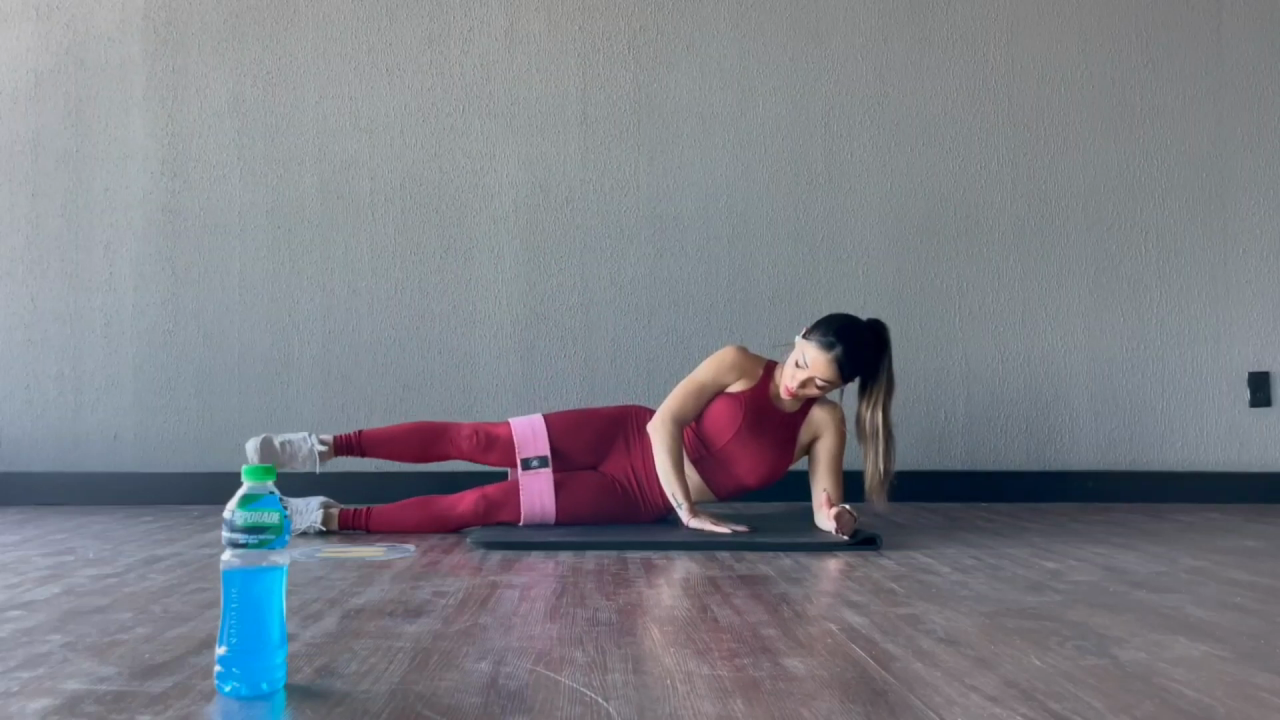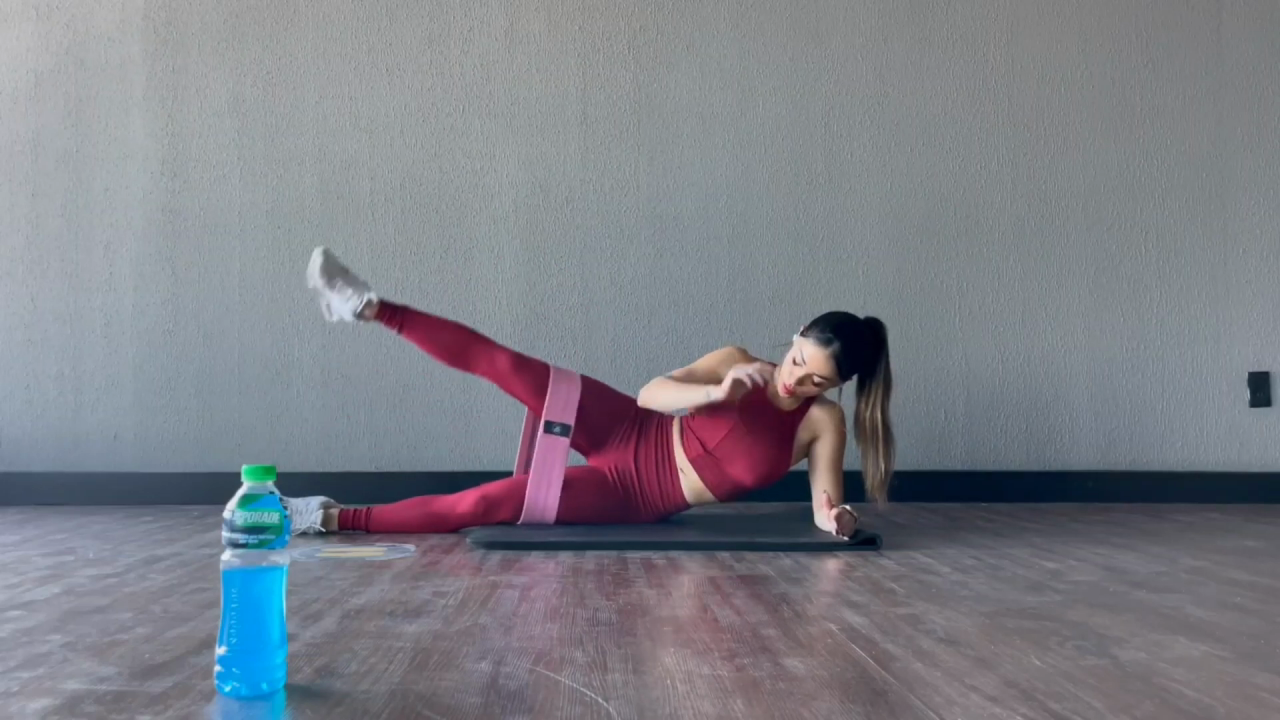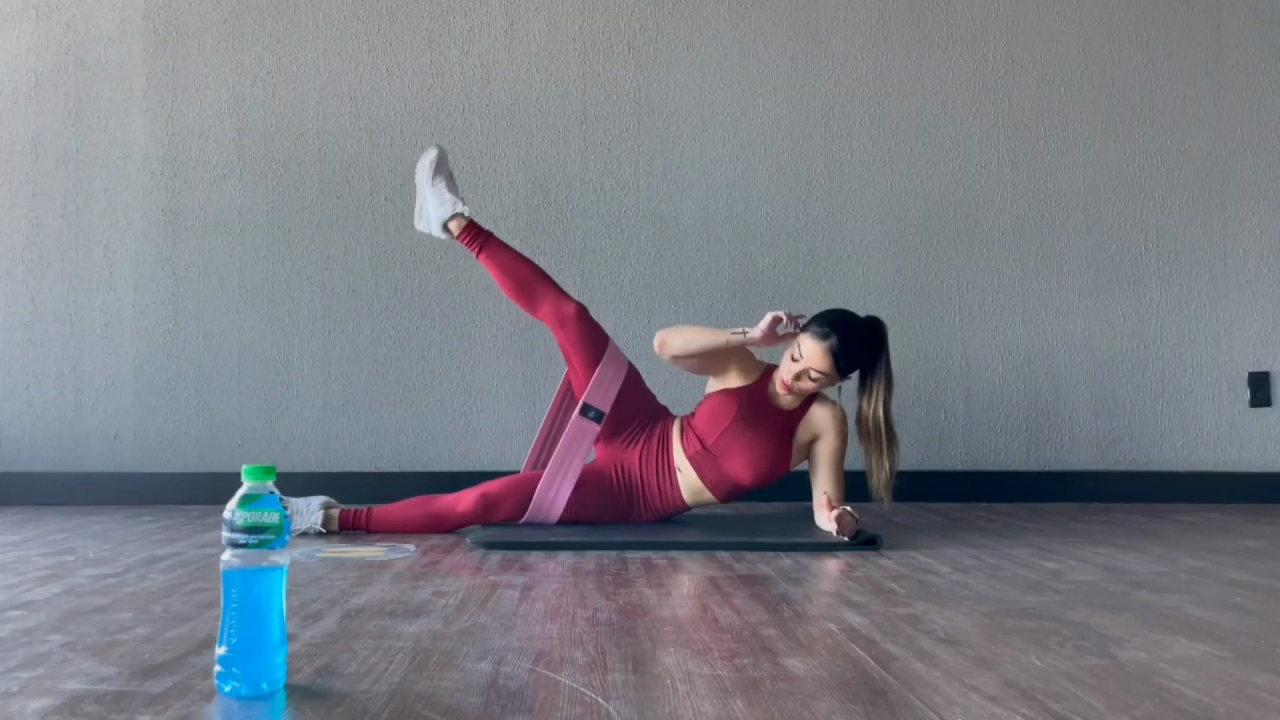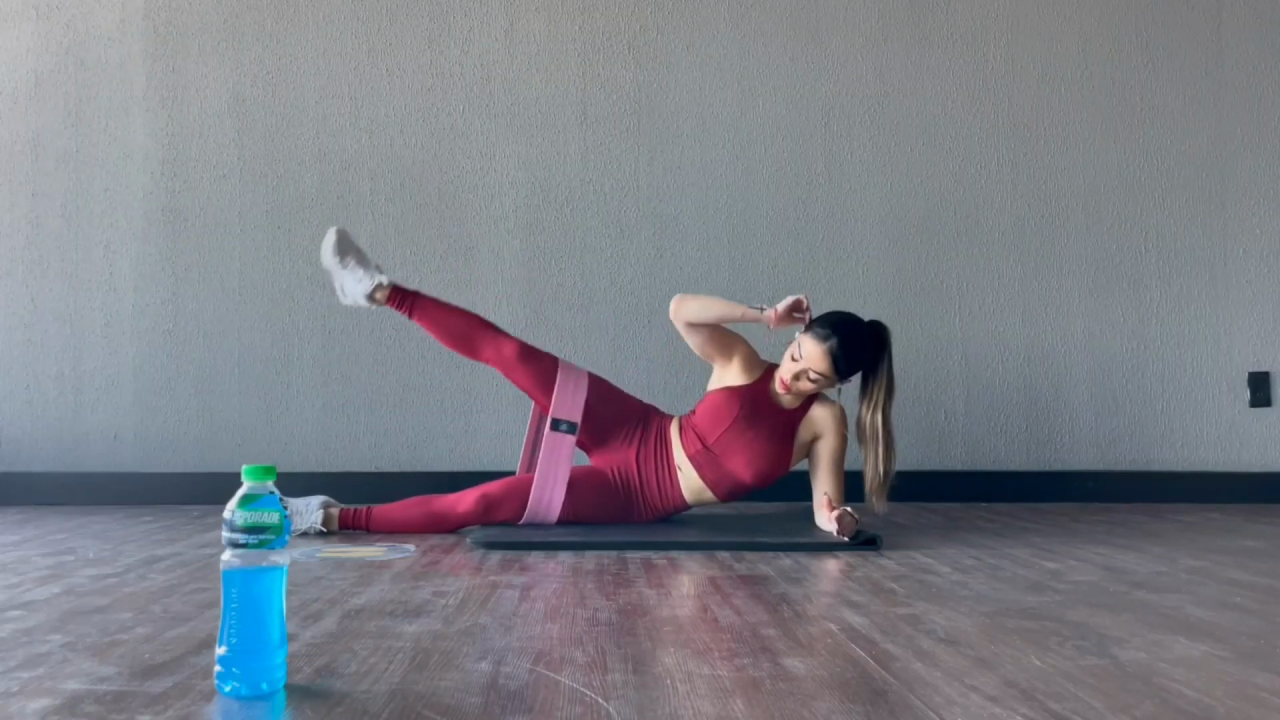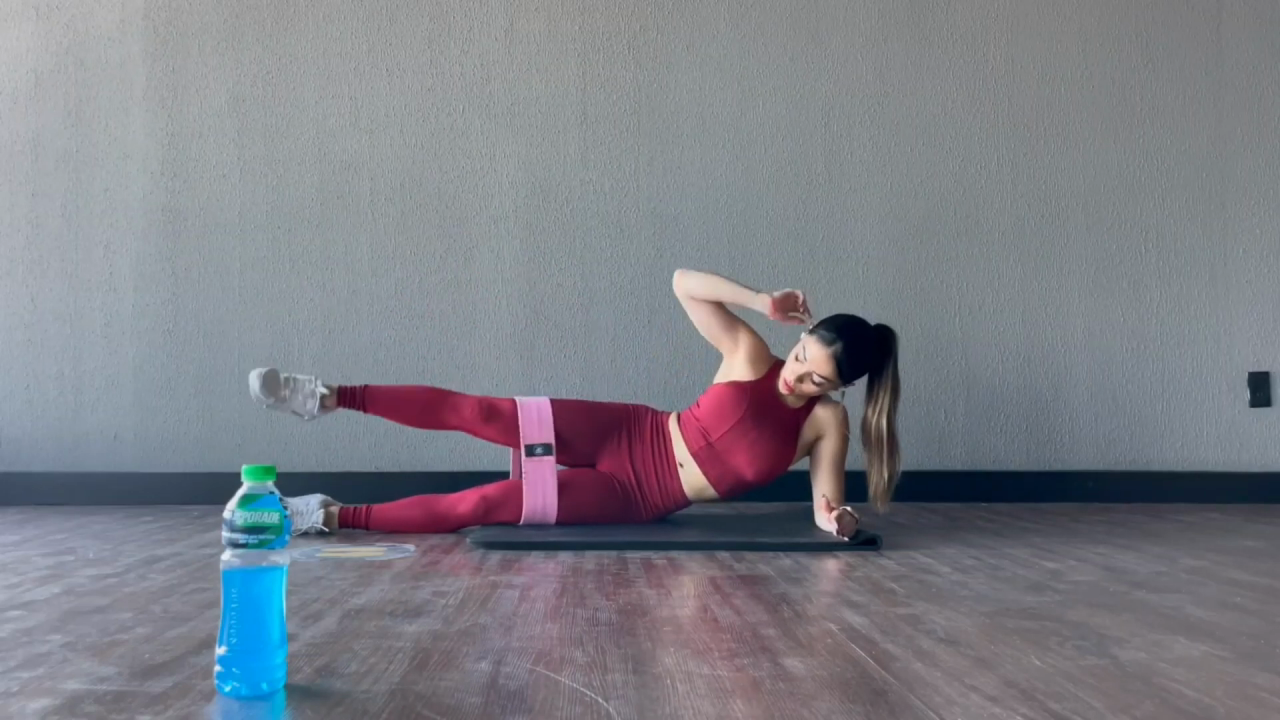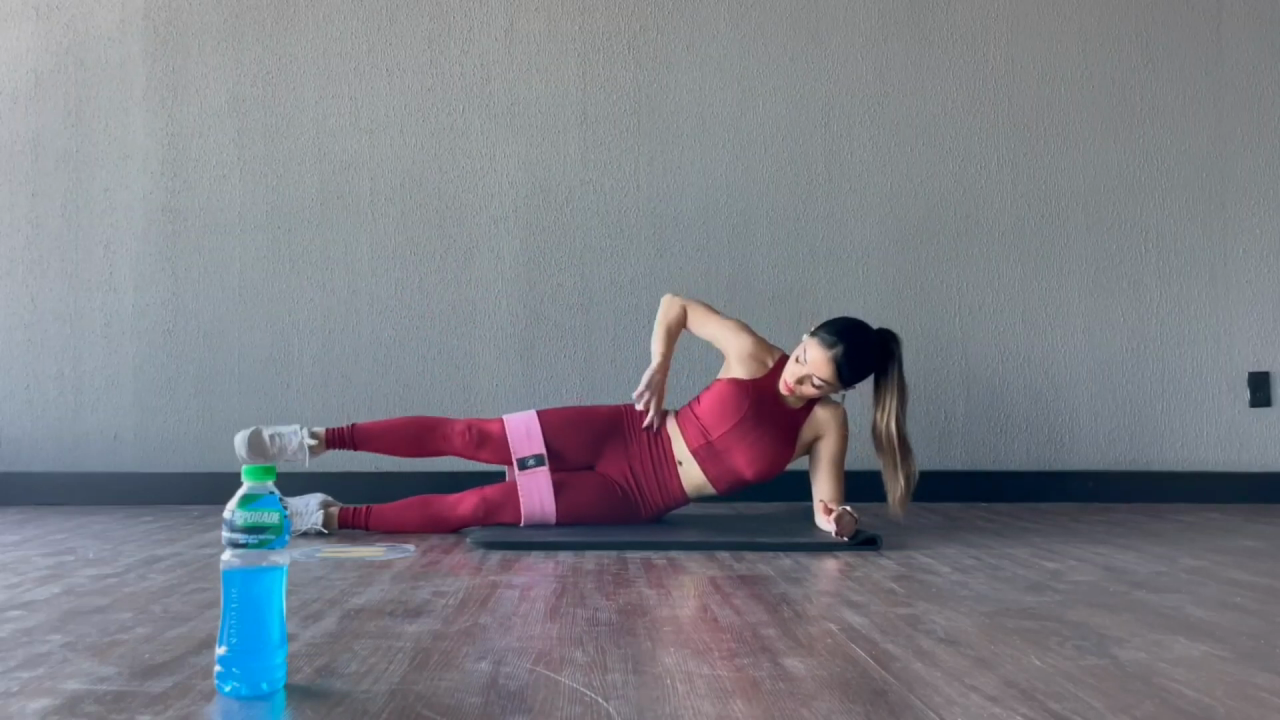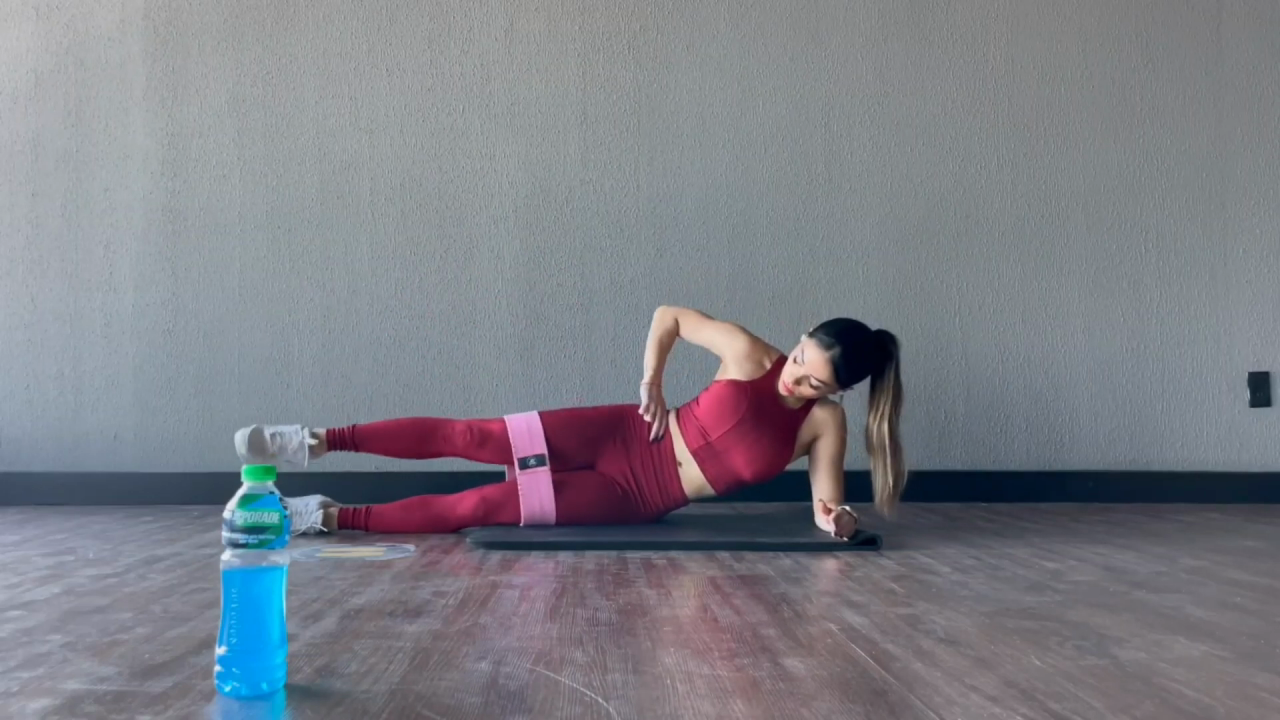
dt=0.3s
person 1, frame 1
left shoulder: (825, 421)
right shoulder: (740, 364)
left elbow: (827, 507)
right elbow: (665, 422)
left wrist: (837, 519)
right wrist: (688, 506)
left hip: (637, 499)
right hip: (627, 441)
left knee: (488, 506)
right knee: (476, 439)
left ankle: (333, 517)
right ankle: (326, 444)
person 1, frame 2
left shoulder: (823, 421)
right shoulder: (735, 364)
left elbow: (827, 506)
right elbow: (653, 392)
left wrist: (837, 520)
right wrist: (718, 393)
left hip: (634, 499)
right hip: (634, 438)
left knee: (486, 503)
right knee: (510, 367)
left ankle: (337, 517)
right ankle: (367, 307)
person 1, frame 3
left shoulder: (824, 421)
right shoulder: (742, 369)
left elbow: (827, 508)
right elbow: (665, 343)
left wrist: (836, 519)
right wrist: (749, 335)
left hip: (636, 498)
right hip: (638, 441)
left knee: (486, 504)
right knee: (567, 317)
left ankle: (338, 518)
right ankle: (454, 222)
person 1, frame 4
left shoulder: (823, 420)
right shoulder: (744, 364)
left elbow: (825, 510)
right elbow: (680, 309)
left wrist: (836, 517)
right wrist: (766, 314)
left hip: (633, 497)
right hip: (636, 442)
left knee: (485, 502)
right knee: (510, 354)
left ankle: (336, 515)
right ankle: (381, 290)
person 1, frame 5
left shoulder: (827, 423)
right shoulder: (750, 355)
left elbow: (828, 506)
right elbow: (683, 279)
left wrist: (837, 518)
right wrist: (759, 301)
left hip: (635, 499)
right hip: (627, 437)
left knee: (484, 506)
right knee: (477, 412)
left ankle: (333, 514)
right ankle: (330, 397)
person 1, frame 6
left shoulder: (826, 423)
right shoulder: (754, 356)
left elbow: (827, 507)
right elbow: (674, 304)
left wrist: (835, 517)
right wrist: (658, 367)
left hip: (634, 499)
right hip: (622, 439)
left knee: (482, 506)
right knee: (467, 437)
left ankle: (332, 516)
right ankle: (320, 438)
person 1, frame 7
left shoulder: (825, 423)
right shoulder: (749, 352)
left elbow: (827, 509)
right elbow: (670, 315)
left wrist: (837, 520)
right wrist: (650, 382)
left hip: (634, 498)
right hip: (623, 440)
left knee: (483, 507)
right knee: (470, 435)
left ankle: (331, 516)
right ankle: (320, 439)
